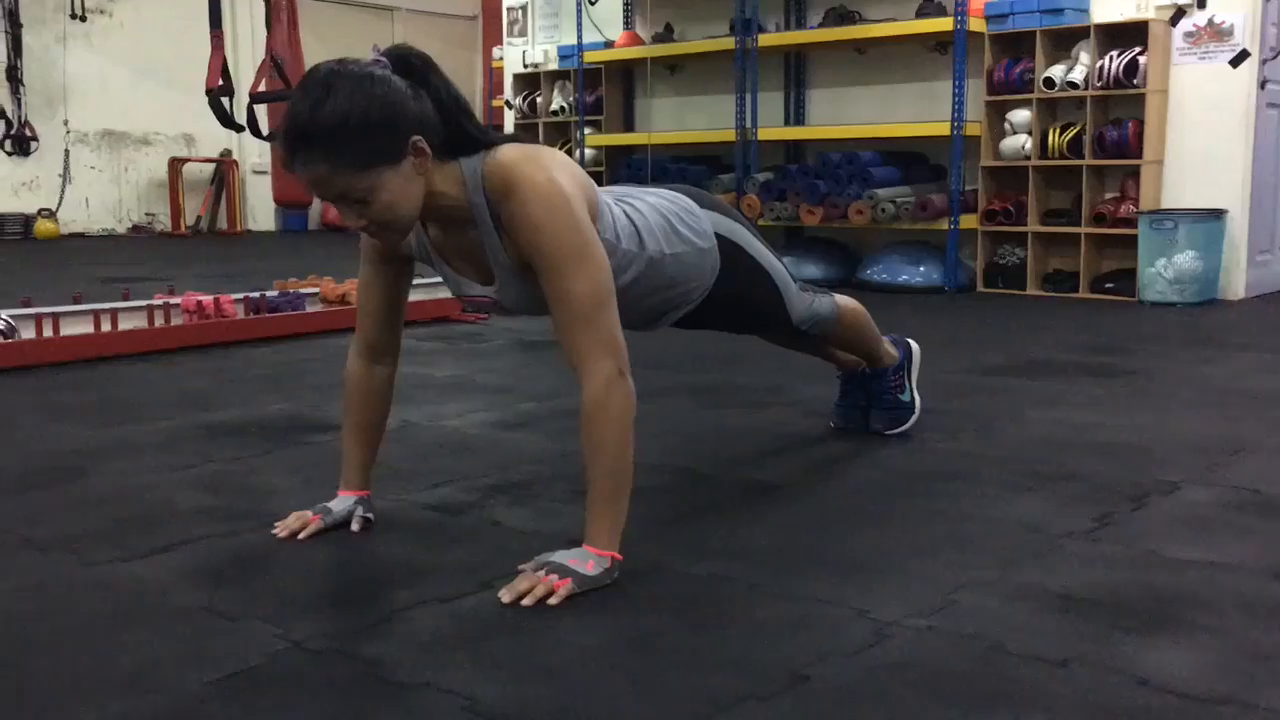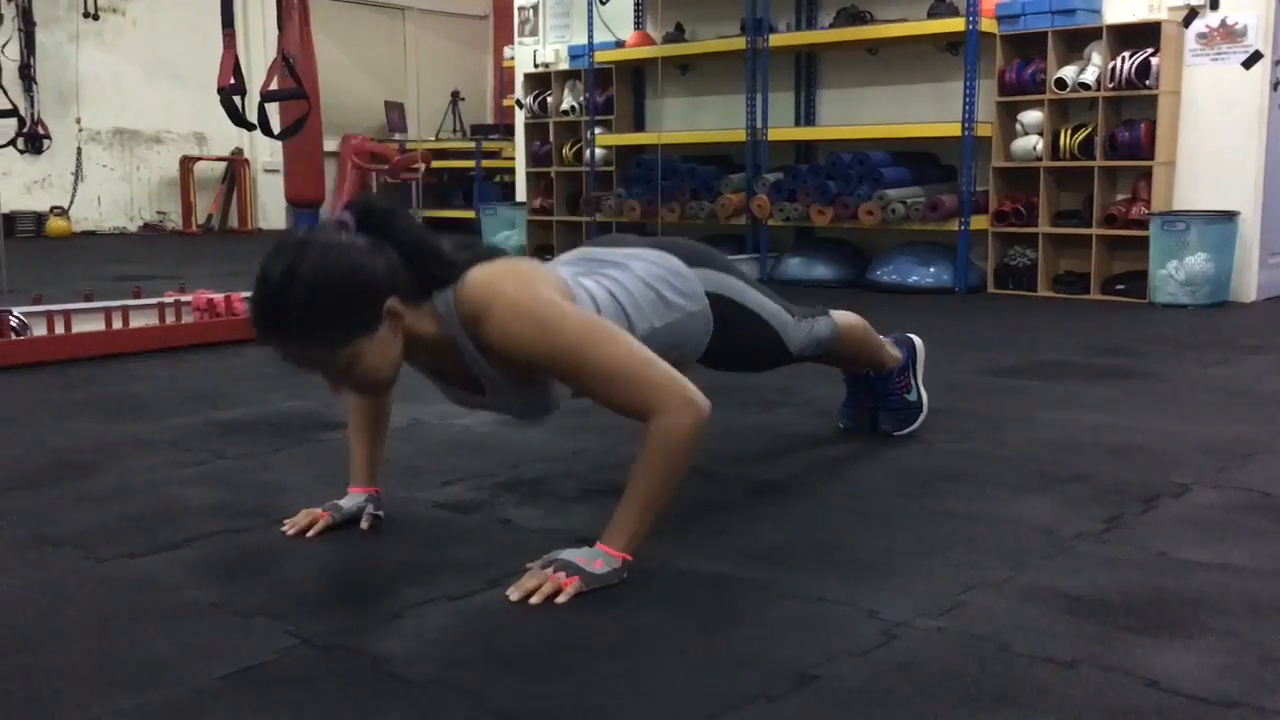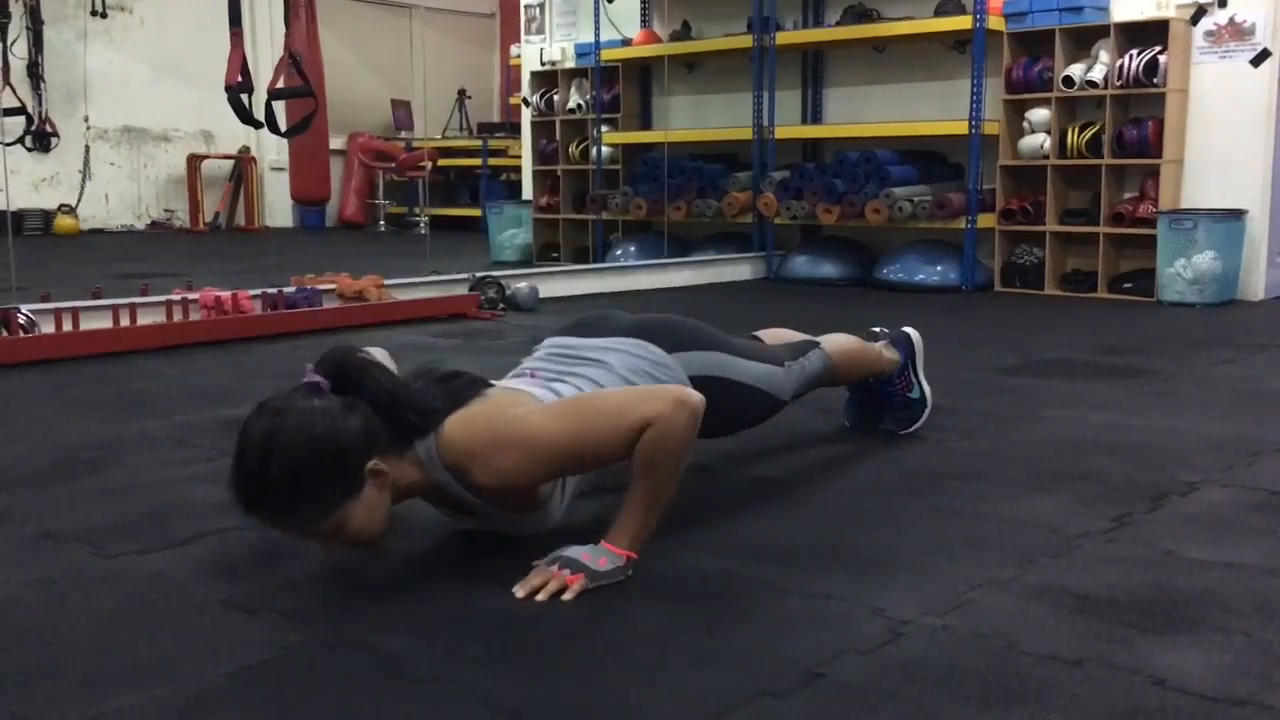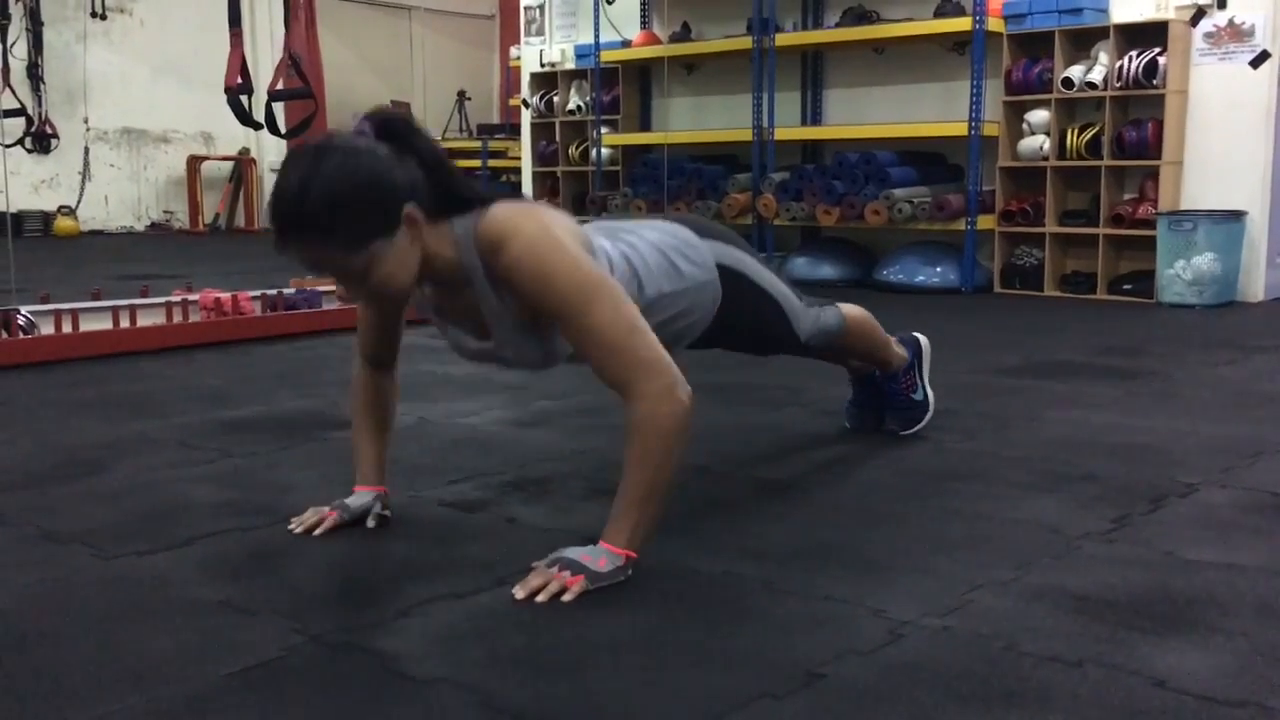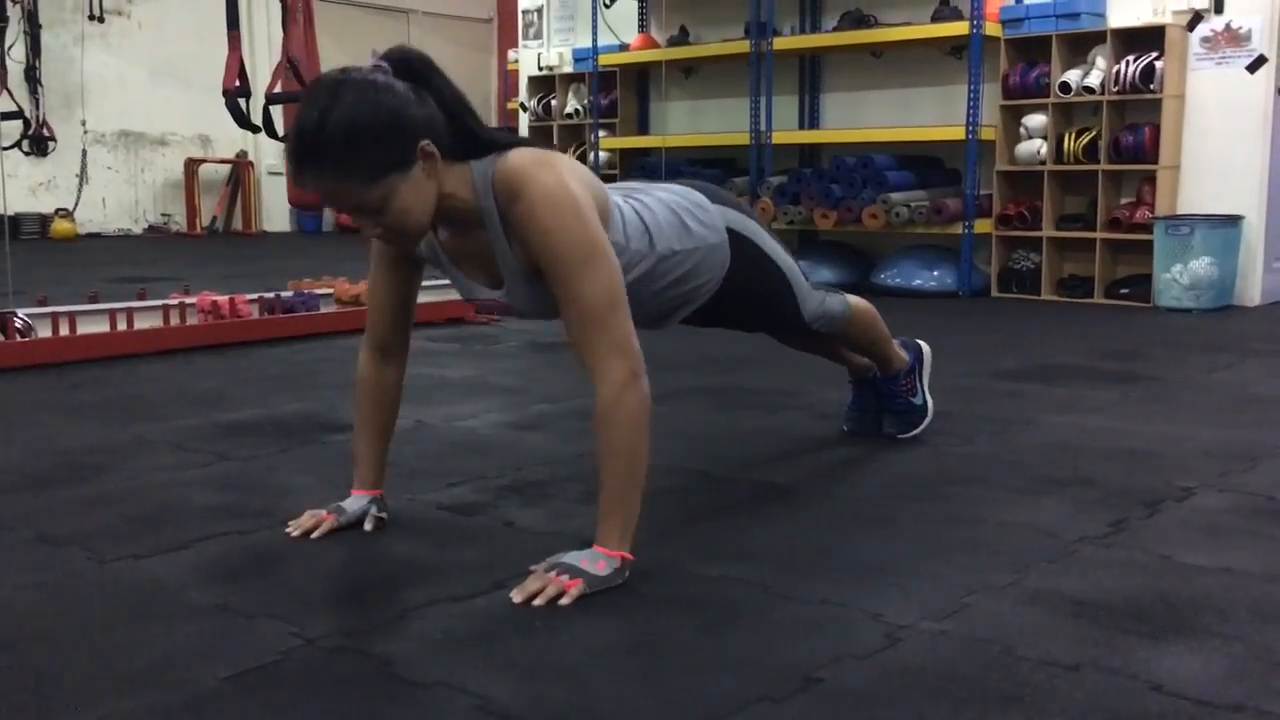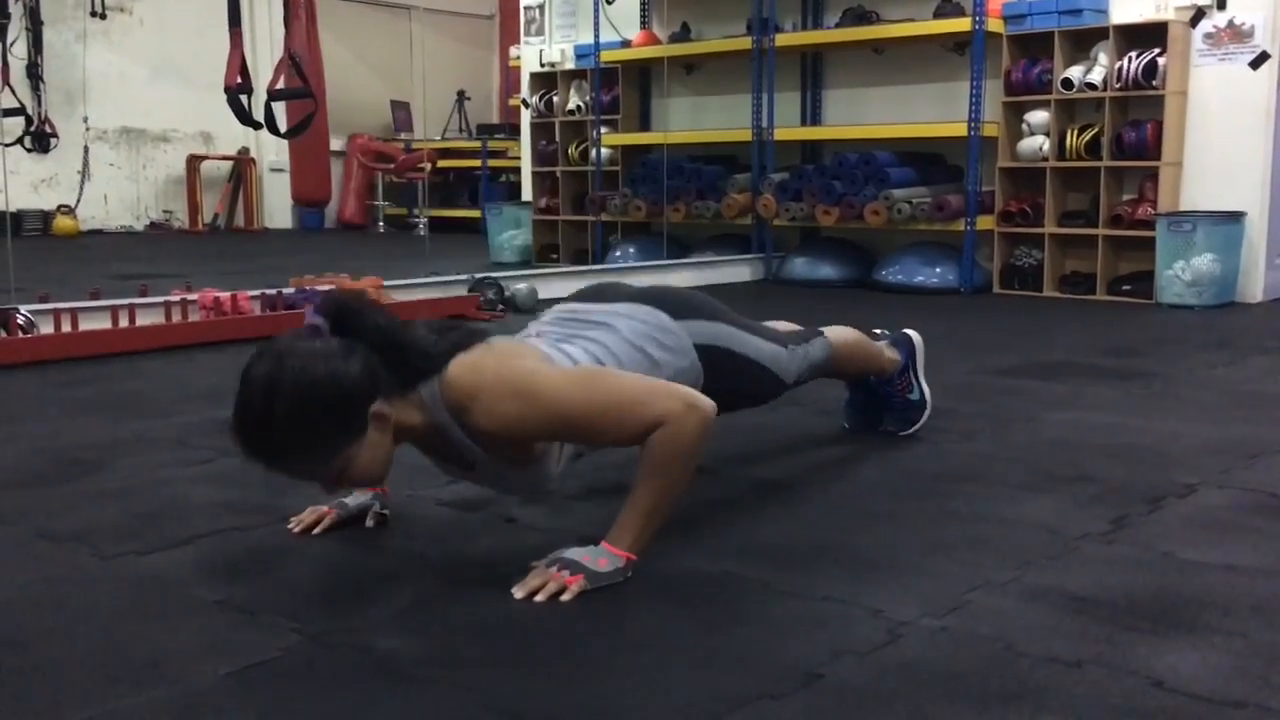
dt=0.4s
person 1, frame 1
left shoulder: (530, 189)
right shoulder: (394, 210)
left elbow: (605, 373)
right elbow: (372, 355)
left wrist: (599, 551)
right wrist: (351, 493)
left hip: (698, 246)
right hip: (643, 278)
left knee: (800, 316)
right knee: (781, 330)
left ankle: (889, 361)
right ankle: (854, 372)
person 1, frame 2
left shoulder: (507, 311)
right shoulder: (384, 306)
left elbow: (682, 407)
right elbow: (368, 385)
left wrist: (610, 552)
right wrist: (360, 489)
left hip: (685, 295)
right hip: (605, 276)
left knee: (804, 338)
right knee: (794, 347)
left ankle: (893, 357)
right ankle: (868, 375)
person 1, frame 3
left shoulder: (486, 450)
right shoulder: (373, 422)
left elbow: (681, 409)
right elbow: (371, 358)
left wrist: (615, 551)
right wrist: (350, 512)
left hip: (672, 370)
right hip: (585, 352)
left knee: (791, 372)
right knee: (764, 353)
left ankle: (890, 354)
right ankle: (872, 355)
person 1, frame 4
left shoulder: (522, 246)
right shoulder: (396, 249)
left elbow: (663, 395)
right elbow: (373, 362)
left wrist: (616, 551)
right wrist: (369, 485)
left hip: (695, 270)
right hip: (623, 256)
left knee: (810, 329)
right knee: (798, 344)
left ankle: (901, 360)
right ankle: (866, 379)
person 1, frame 5
left shoulder: (540, 192)
right shoulder: (405, 208)
left elbow: (618, 375)
right elbow: (382, 352)
left wrist: (610, 552)
right wrist: (365, 491)
left hip: (709, 244)
right hip: (651, 269)
left knee: (812, 317)
right knee: (795, 333)
left ankle: (900, 363)
right ankle: (864, 375)
person 1, frame 6
left shoulder: (491, 395)
right shoulder: (376, 377)
left elbow: (690, 414)
left wrist: (615, 551)
right wrist: (363, 491)
left hip: (675, 345)
right hip: (593, 326)
left knee: (797, 363)
right knee: (771, 338)
left ankle: (890, 353)
right ankle: (874, 348)
